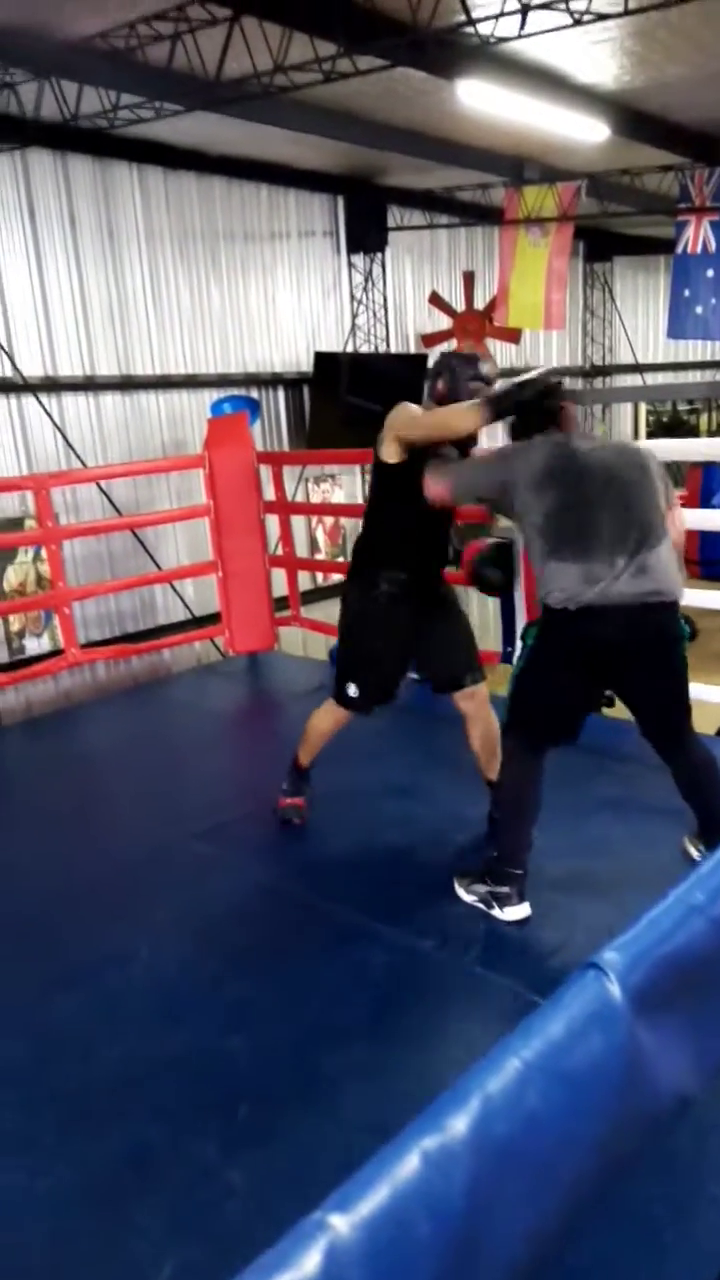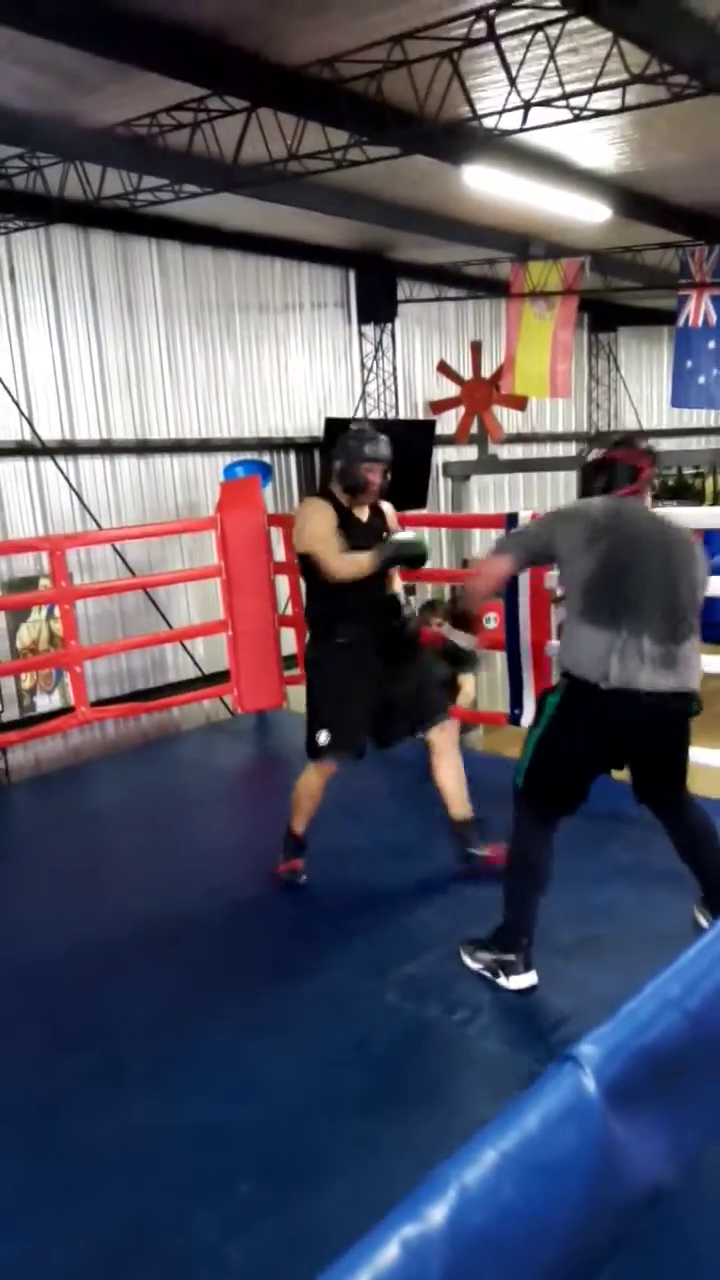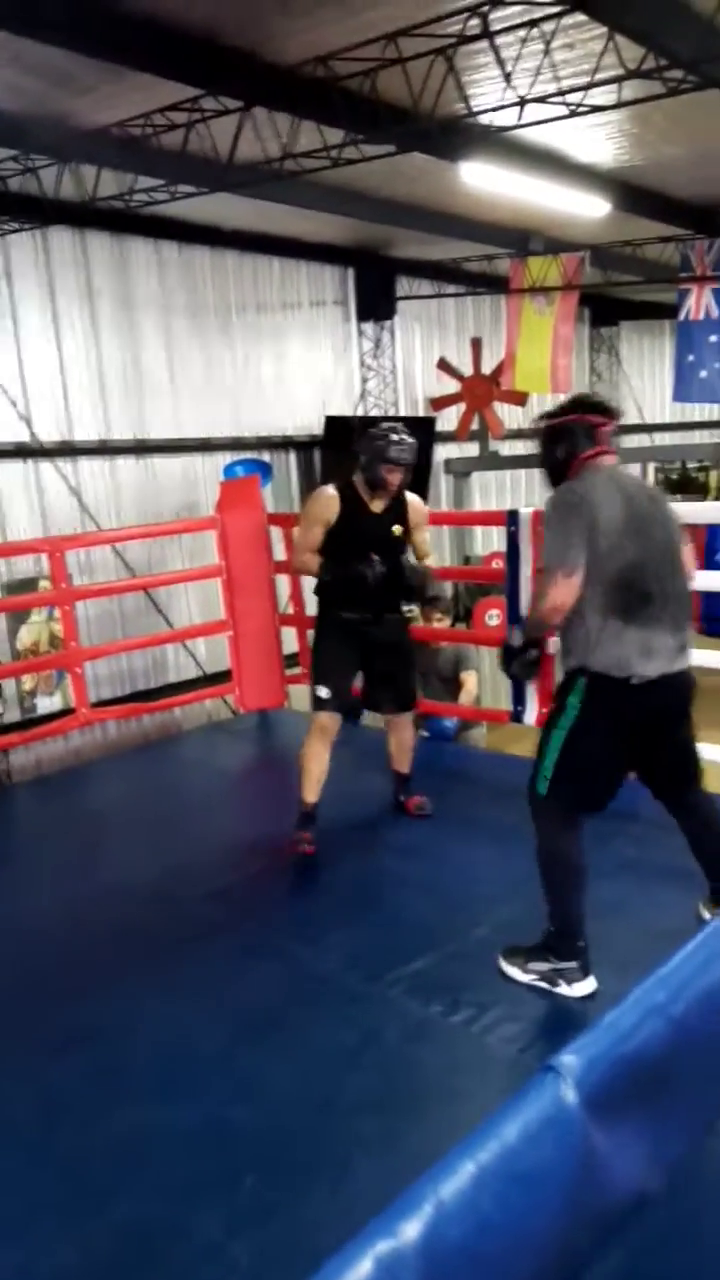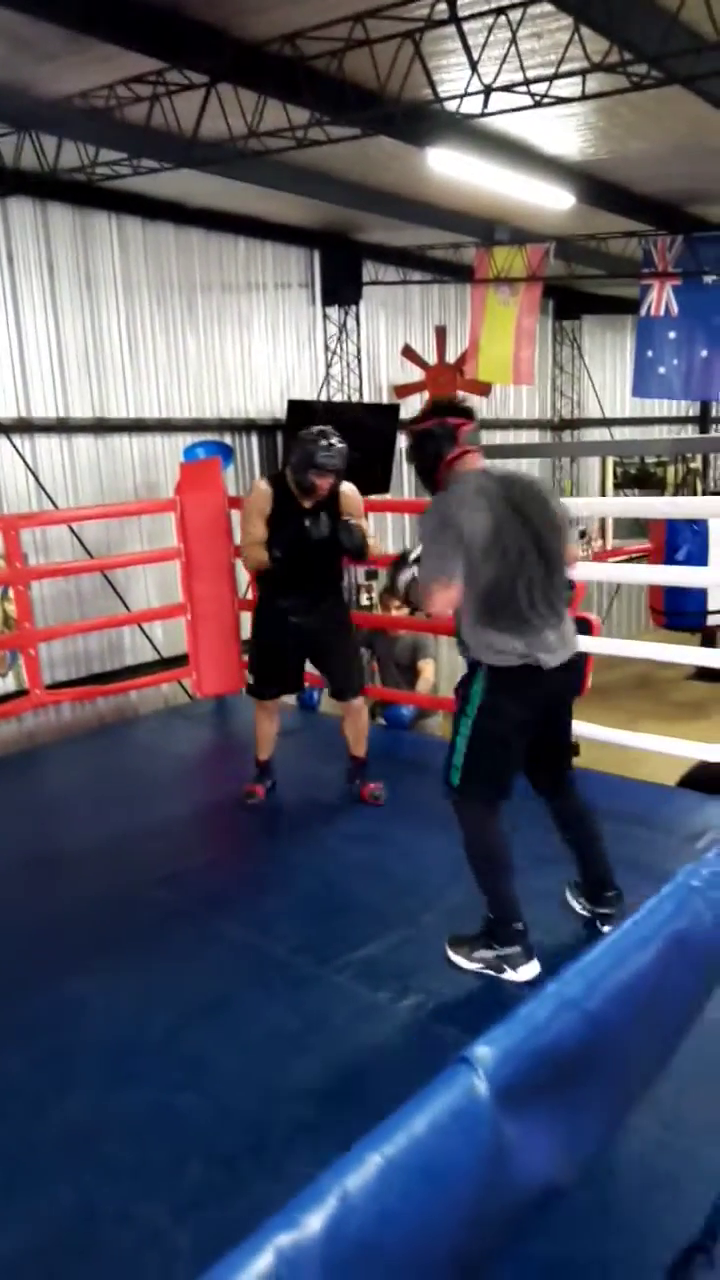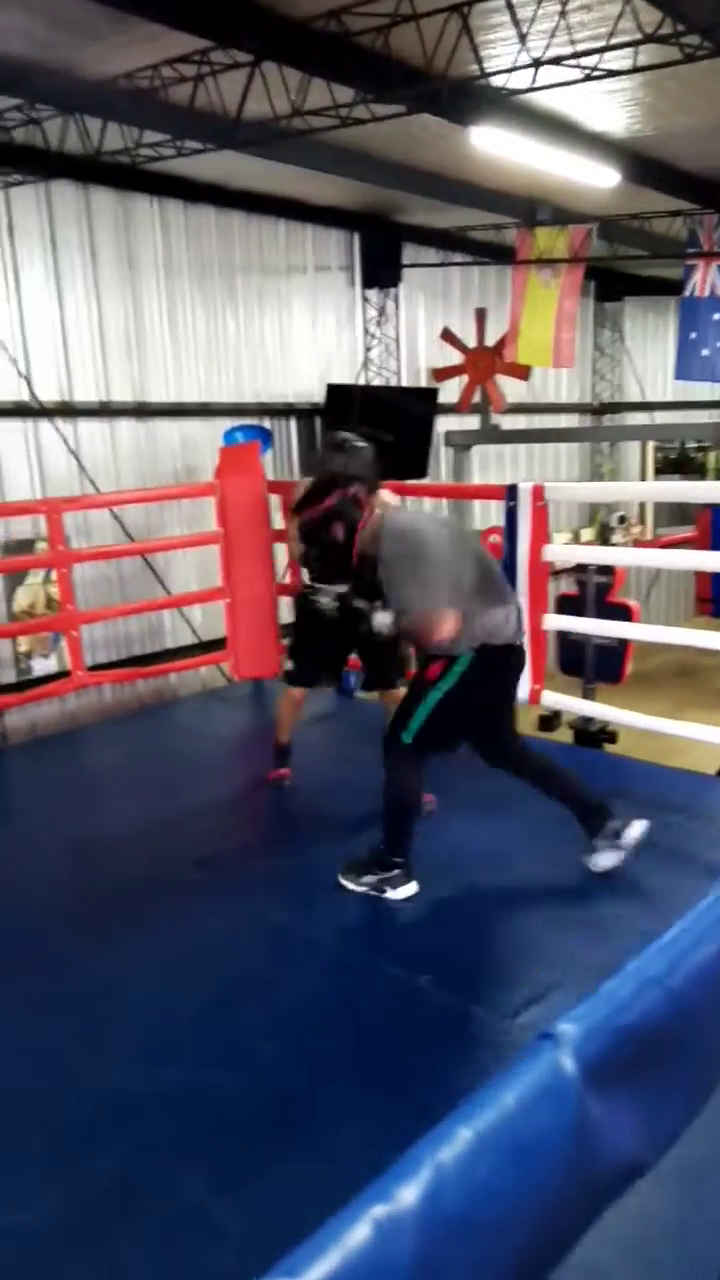
dt=0.4s
person 1, frame 1
left shoulder: (518, 459)
right shoulder: (636, 456)
left elbow: (436, 489)
right elbow: (673, 536)
left hip: (576, 620)
right hip: (655, 613)
left knee: (524, 743)
left ankle: (505, 883)
person 1, frame 2
left shoulder: (572, 519)
left elbow: (488, 573)
left hip: (594, 691)
right hip: (672, 695)
left knee: (536, 812)
right knee: (673, 802)
left ankle: (511, 950)
person 1, frame 3
left shoulder: (573, 501)
right shoulder: (652, 498)
left elbow: (557, 596)
left wrist: (524, 637)
left hip: (605, 682)
right hip: (669, 674)
left knee: (555, 811)
left ankle: (566, 955)
person 1, frame 4
left shoulder: (451, 506)
right shoulder: (532, 488)
left elbow: (441, 600)
right elbow: (566, 557)
left wrist: (420, 580)
left hip: (505, 674)
right hip: (559, 662)
left knee: (473, 798)
right knee: (553, 778)
left ankle: (511, 943)
right ankle: (603, 893)
person 1, frame 5
left shoulder: (399, 548)
right shoulder: (395, 521)
left elbow: (440, 629)
left wrist: (389, 624)
left hip: (478, 650)
right hip: (497, 643)
left knee: (404, 747)
right knee: (499, 746)
left ankle: (391, 868)
right ankle: (608, 825)
person 2, frame 1
left shoulder: (461, 445)
right shoulder: (406, 420)
right elbow: (448, 422)
right wrist: (509, 400)
left hip: (429, 591)
right hip: (377, 595)
left knee: (473, 698)
right knee: (345, 705)
right ankle: (297, 777)
person 2, frame 2
left shoulder: (383, 513)
right shoulder: (317, 512)
right elbow: (340, 567)
left wrist: (399, 610)
right wrist: (392, 552)
left hip: (392, 645)
right hip: (340, 652)
left knee: (443, 733)
right knee: (326, 761)
left ankle: (467, 838)
right ankle: (293, 846)
person 2, frame 3
left shoulder: (413, 505)
right shoulder: (329, 500)
left elbow: (422, 557)
right elbow: (300, 558)
left wrist: (419, 575)
right wrist: (342, 572)
left hip: (389, 623)
right hip: (339, 624)
left knee: (401, 712)
right knee: (325, 721)
left ankle: (403, 789)
right ankle: (307, 820)
person 2, frame 4
left shoulder: (346, 496)
right shoulder: (263, 494)
left elbow: (366, 550)
right elbow: (251, 557)
left wrist: (355, 540)
right wrist: (291, 544)
left hip: (328, 609)
right hip: (277, 611)
left knee: (353, 700)
right knee: (268, 701)
left ankle: (359, 772)
right ankle: (263, 774)
person 2, frame 5
left shoulder: (383, 503)
right shoulder: (308, 494)
right elbow: (299, 549)
right wrist: (317, 586)
left hip: (372, 603)
right hip: (323, 599)
left knee: (395, 692)
right knee: (296, 688)
right ankle: (281, 756)
